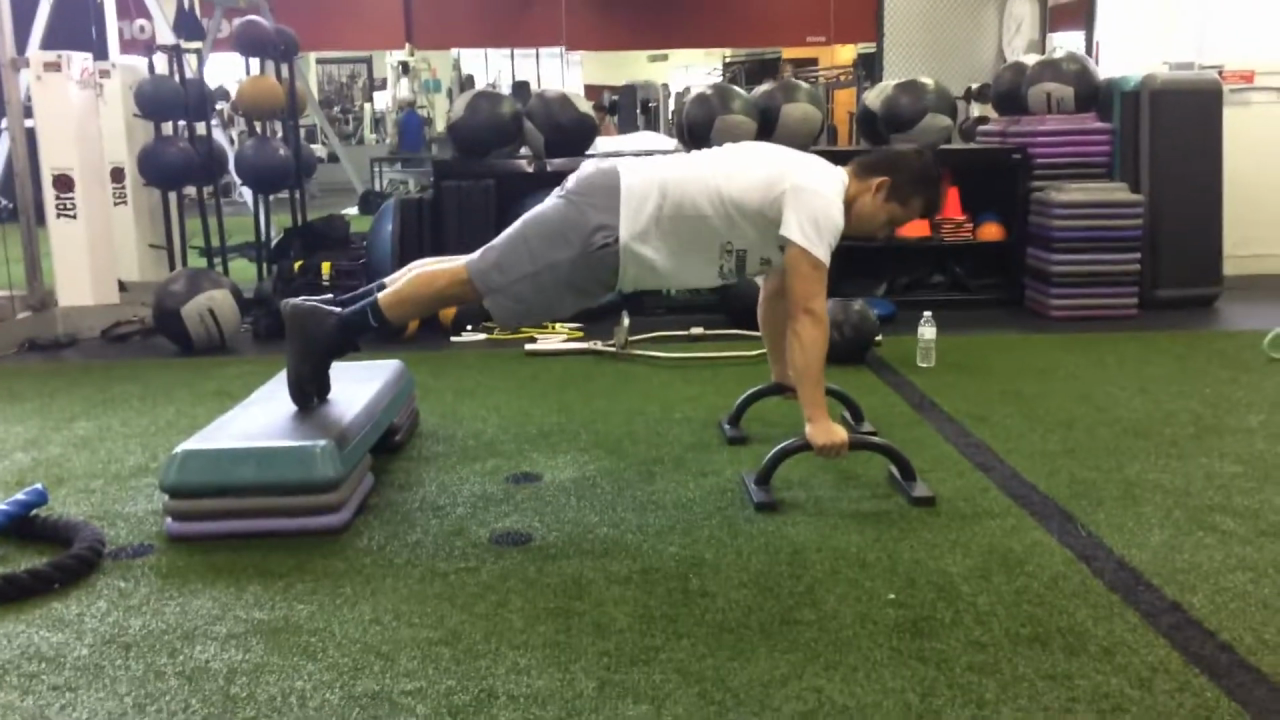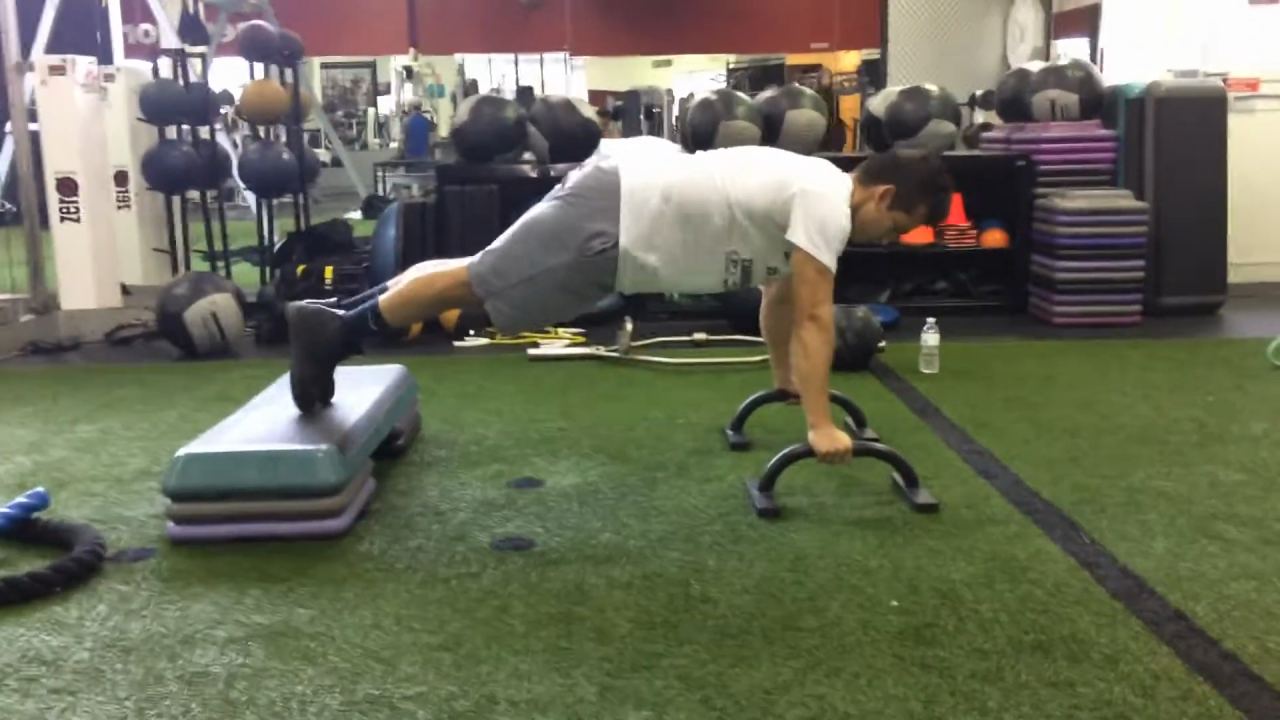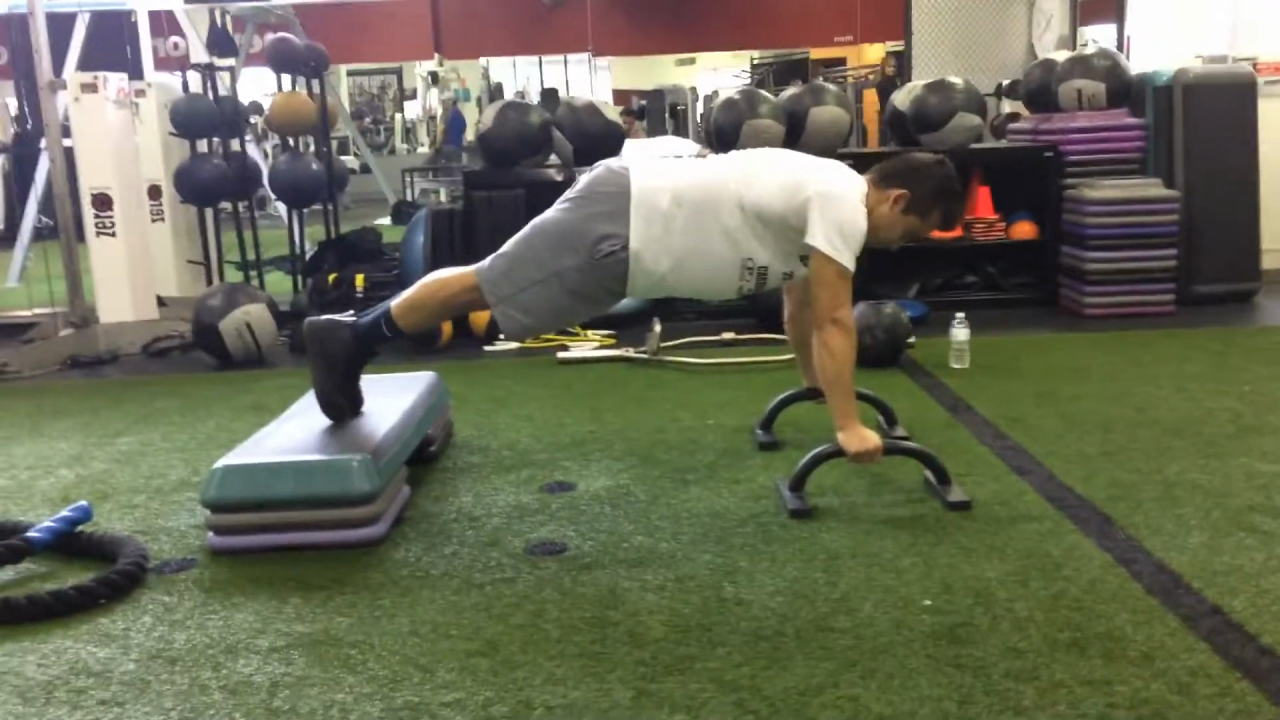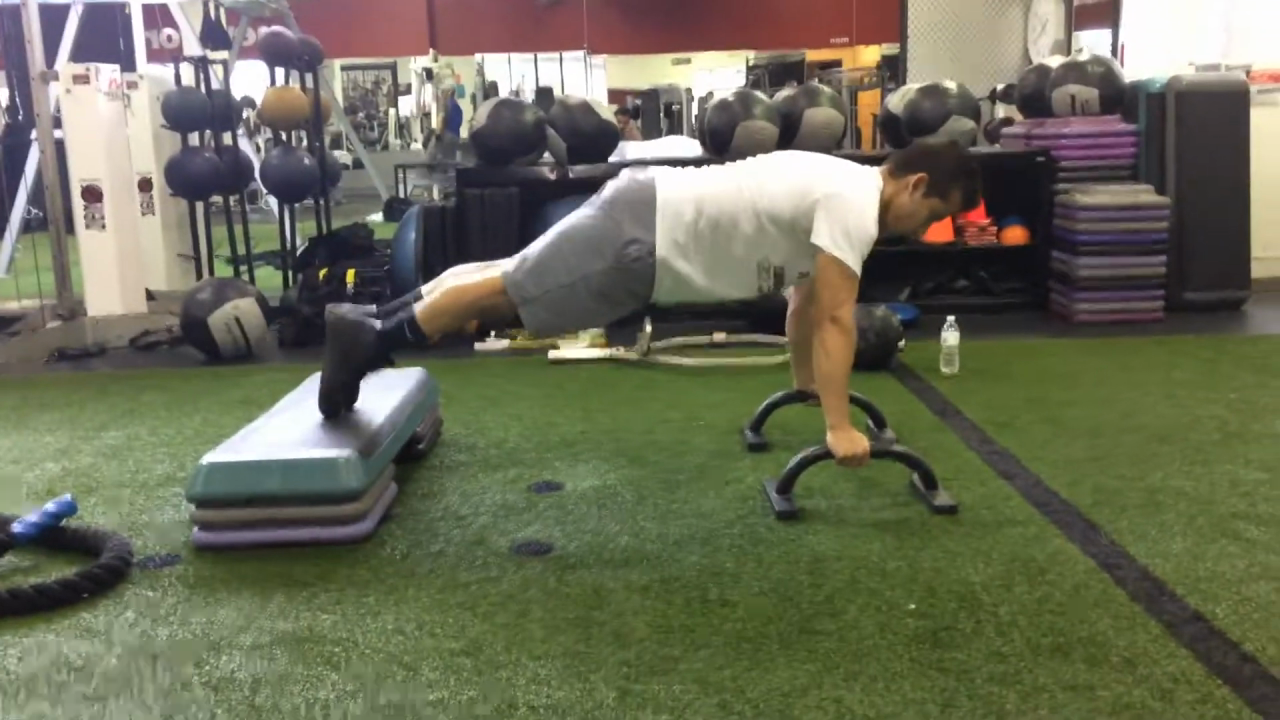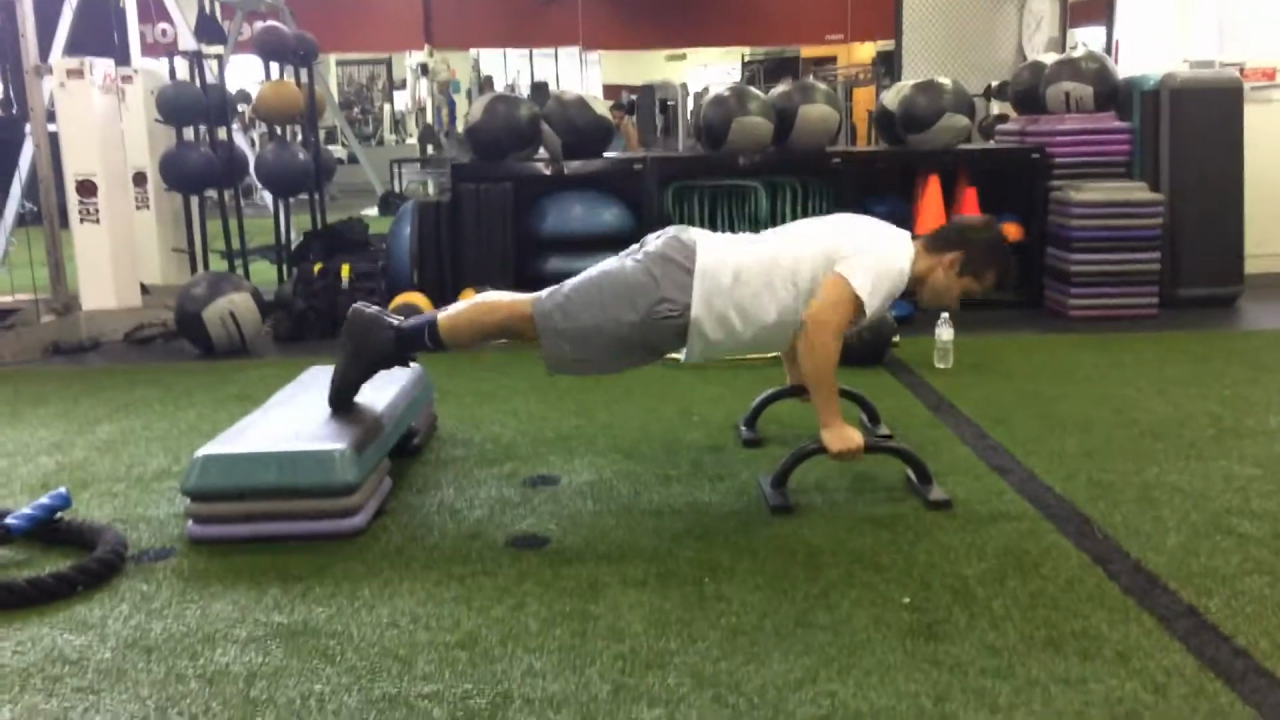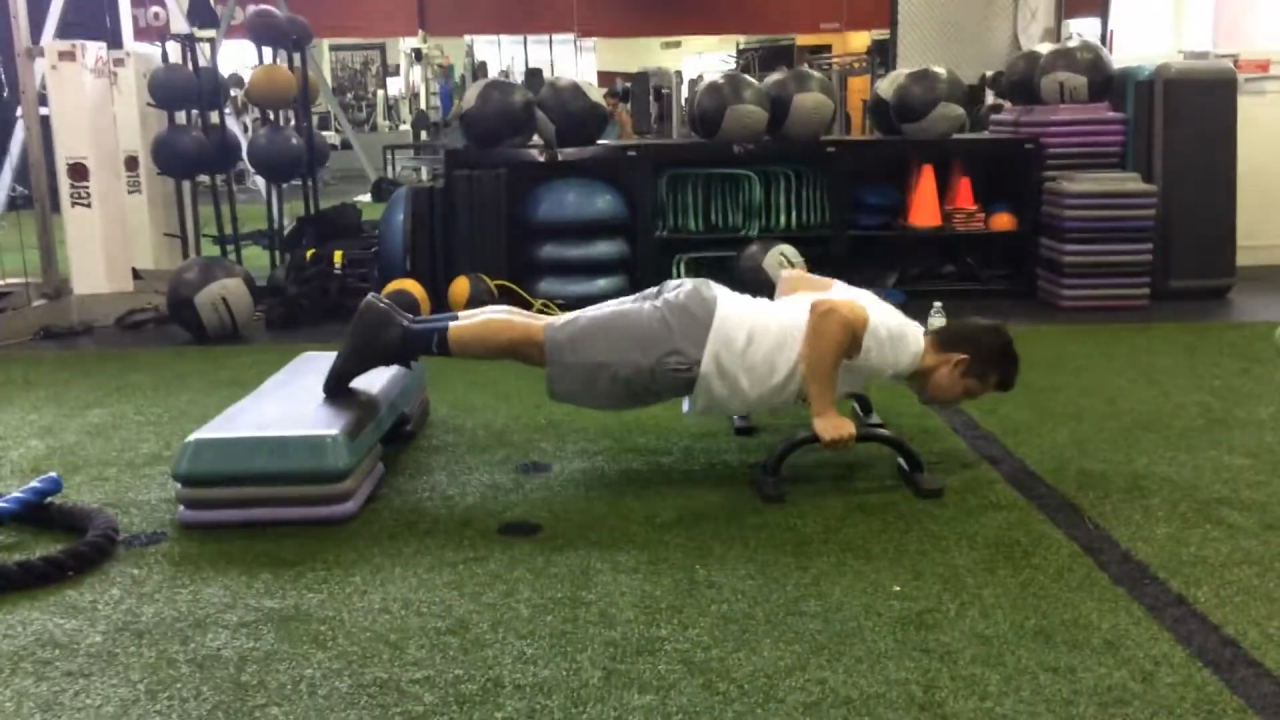
dt=0.4s
person 1, frame 1
left shoulder: (806, 187)
right shoulder: (821, 198)
left elbow: (776, 294)
right elbow: (808, 311)
left wrist: (782, 374)
right wrist: (817, 417)
left hip: (617, 207)
right hip: (610, 222)
left knee: (475, 272)
right knee: (472, 282)
left ankle: (336, 310)
right ankle: (330, 326)
person 1, frame 2
left shoulder: (811, 193)
right shoulder: (828, 204)
left elbow: (781, 299)
right elbow: (813, 317)
left wrist: (785, 378)
right wrist: (820, 424)
left hip: (618, 201)
right hip: (608, 223)
left knee: (475, 276)
right knee: (473, 284)
left ankle: (340, 315)
right ankle: (335, 329)
person 1, frame 3
left shoulder: (825, 196)
right shoulder: (845, 204)
left elbow: (800, 305)
right elbow: (834, 320)
left wrist: (815, 384)
right wrist: (848, 425)
left hip: (629, 206)
right hip: (620, 224)
left knee: (486, 282)
right knee: (485, 286)
left ankle: (356, 331)
right ankle: (348, 338)
person 1, frame 4
left shoulder: (844, 191)
right shoulder: (855, 203)
left elbow: (807, 300)
right elbow: (835, 319)
left wrist: (805, 382)
right wrist: (840, 427)
left hip: (647, 217)
right hip: (643, 233)
left knee: (507, 280)
right knee: (506, 292)
left ankle: (376, 321)
right ankle: (369, 339)
person 1, frame 5
left shoulder: (874, 239)
right shoulder: (890, 258)
right elbow: (822, 326)
left wrist: (801, 380)
right wrist: (832, 424)
left hip: (683, 264)
right hip: (679, 292)
left knee: (532, 311)
right knee: (531, 317)
left ankle: (393, 327)
right ankle: (390, 337)
person 1, frame 6
left shoulder: (881, 323)
right shoulder: (898, 342)
left elbow: (792, 279)
right elbow: (828, 314)
left wrist: (799, 375)
right wrist: (824, 411)
left hip: (698, 311)
right hip: (692, 344)
left knee: (542, 331)
right knee: (538, 343)
left ankle: (401, 324)
right ankle: (396, 333)
